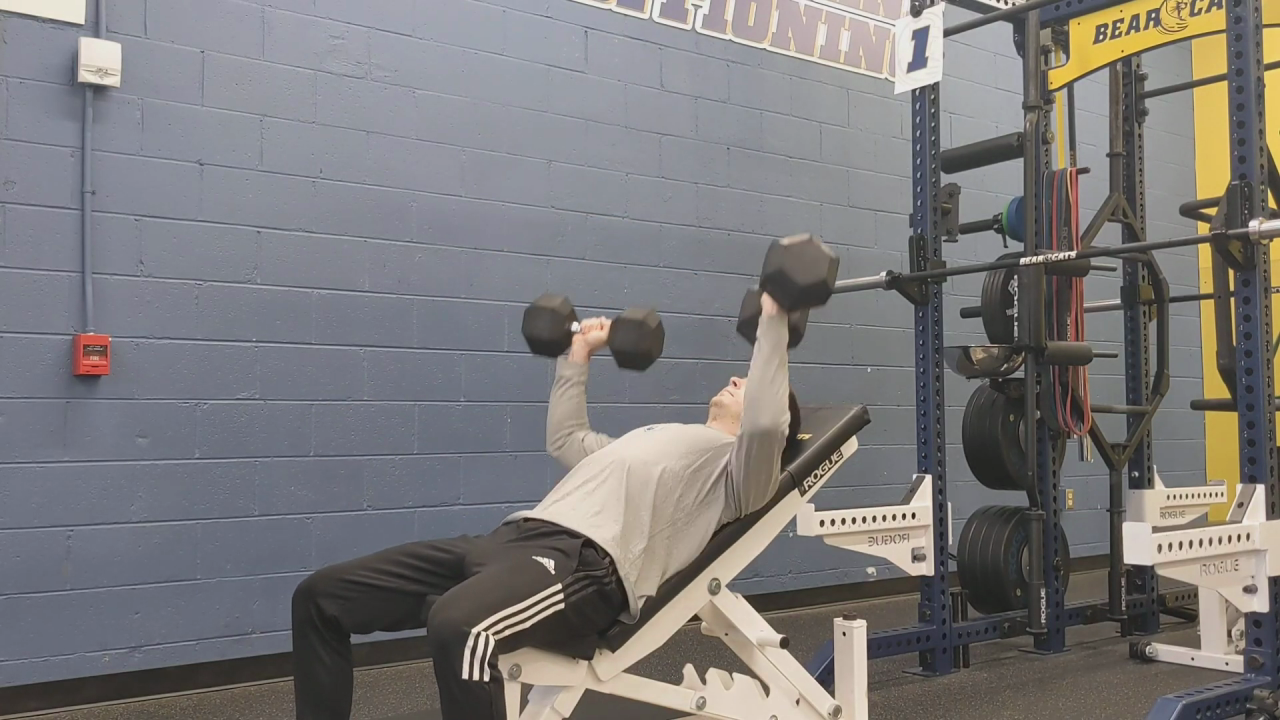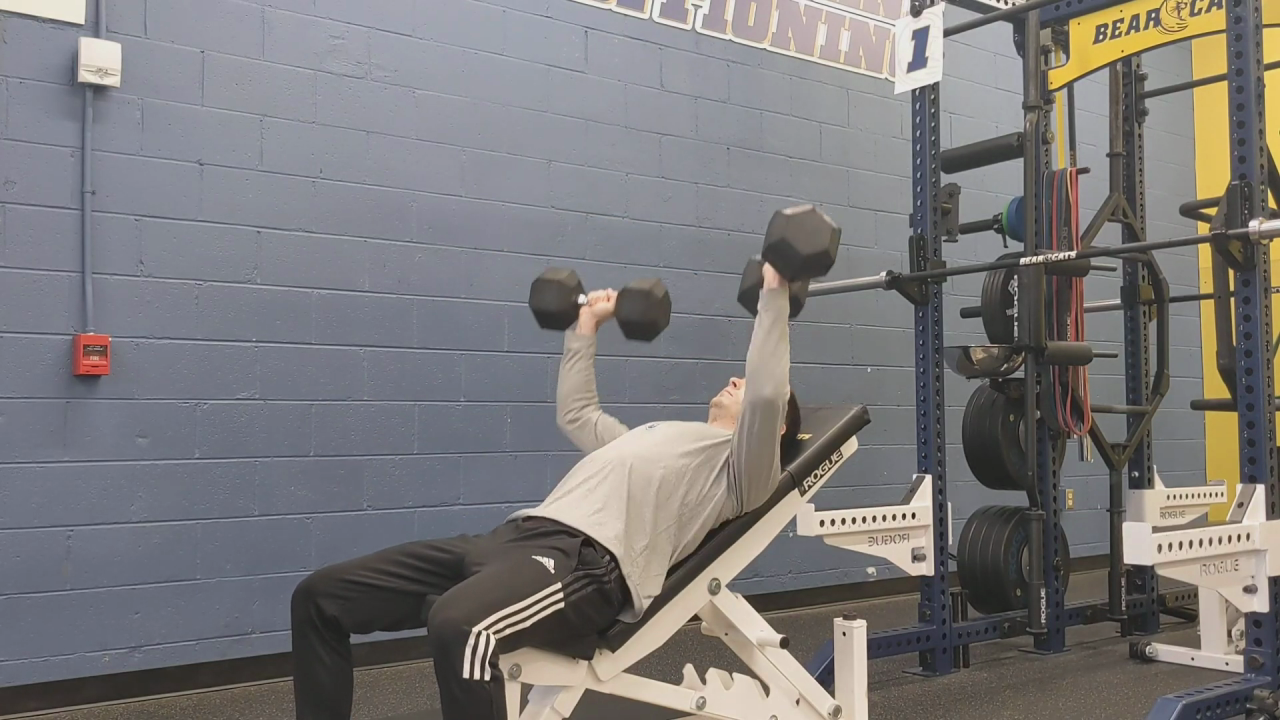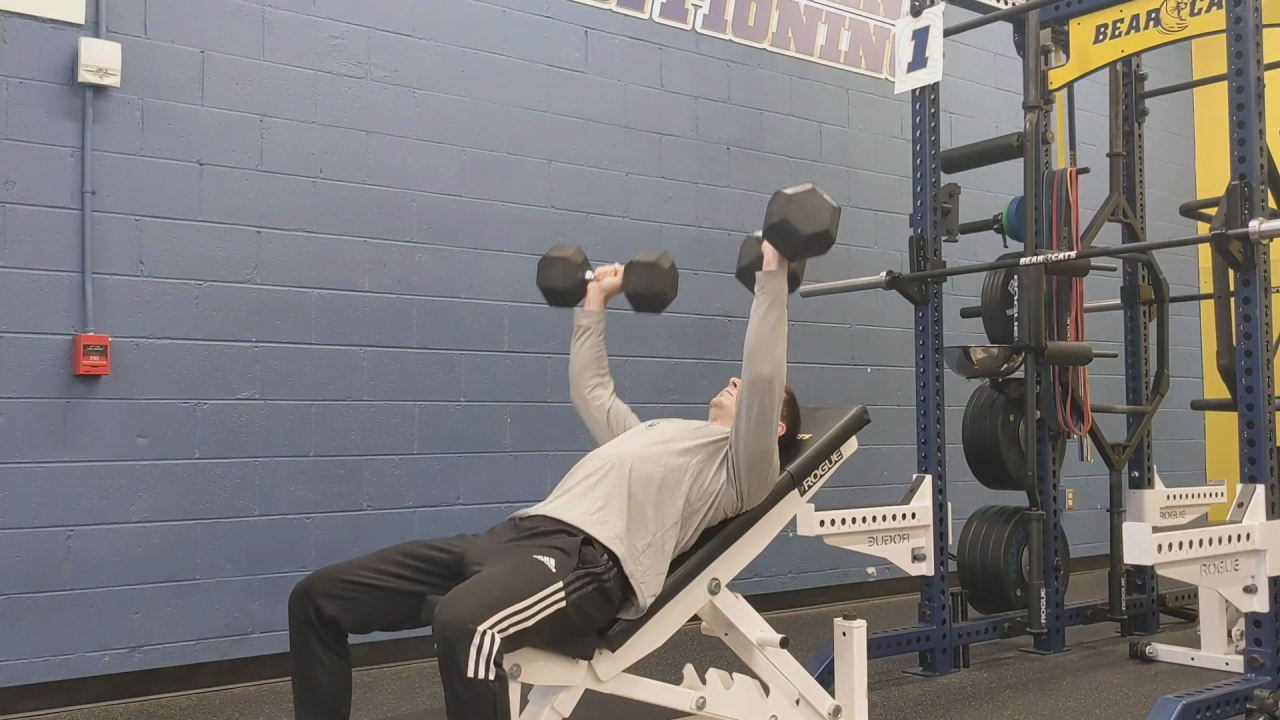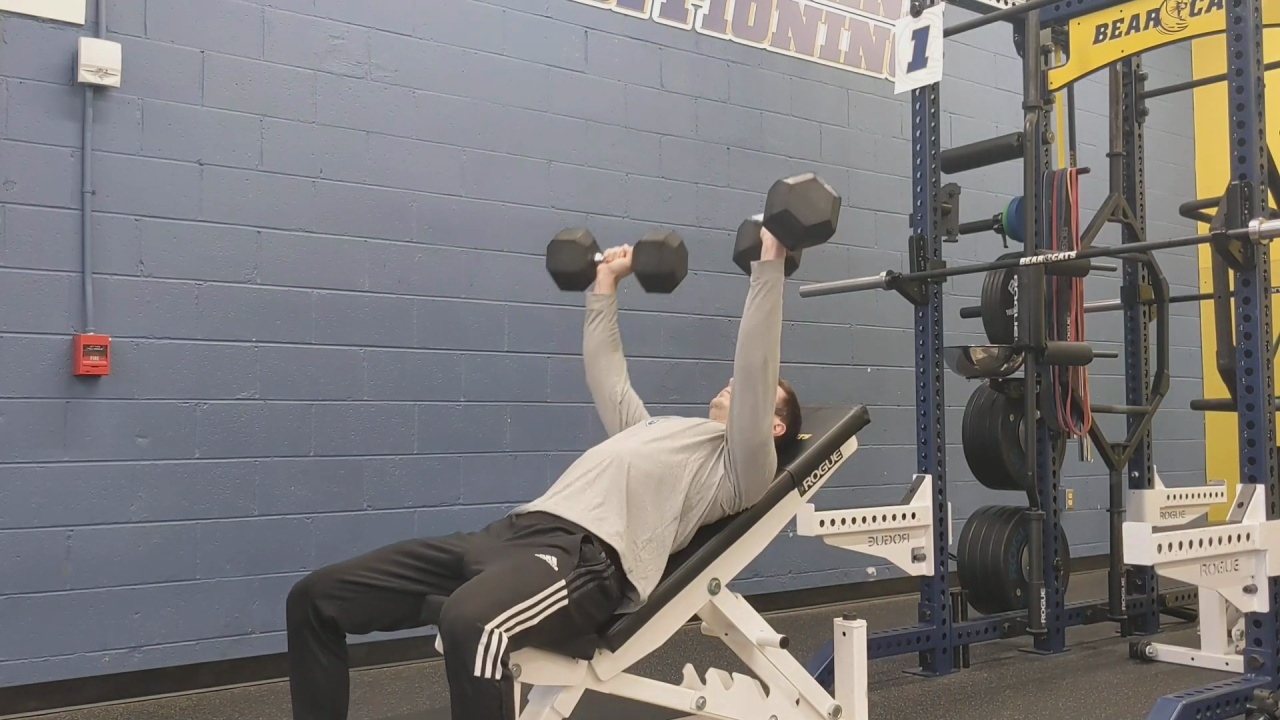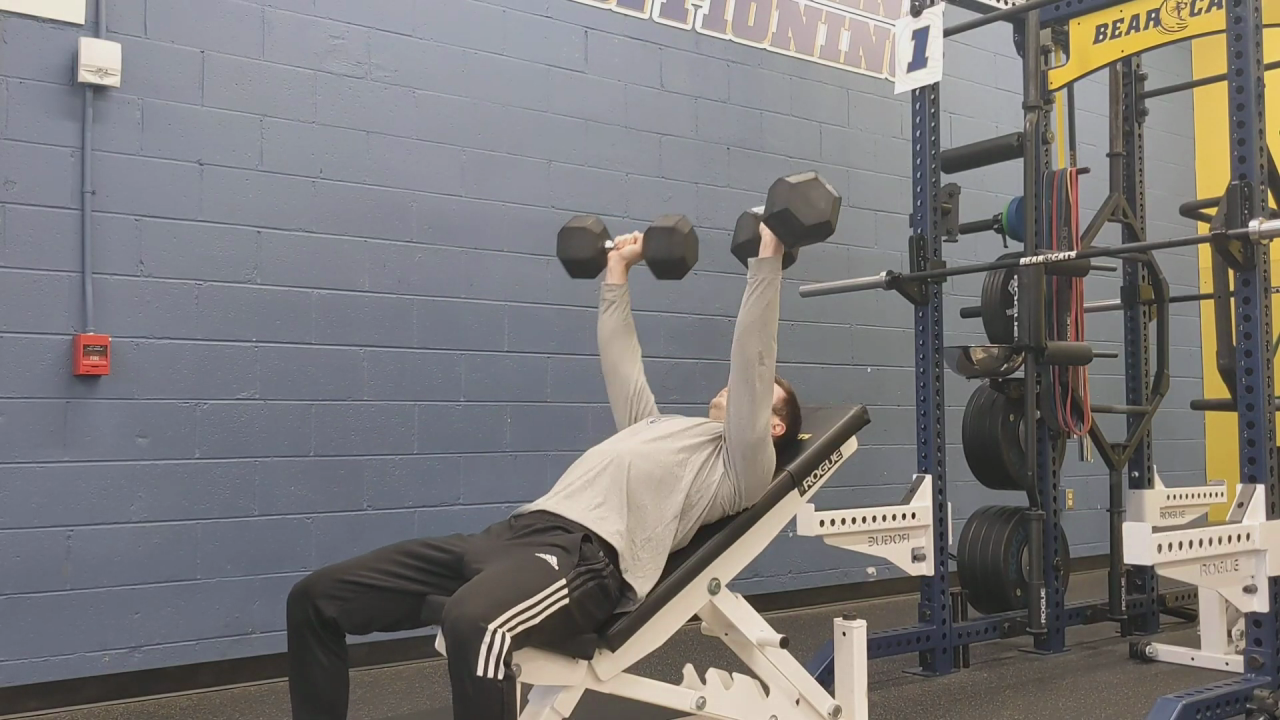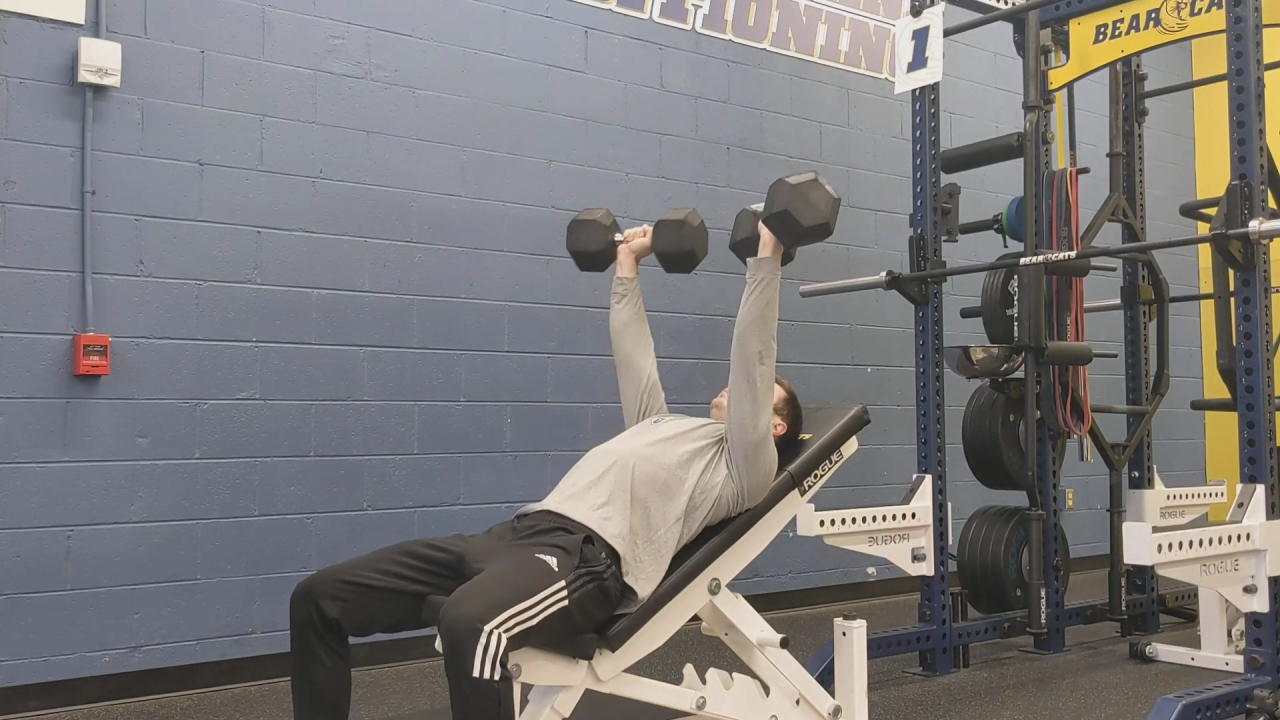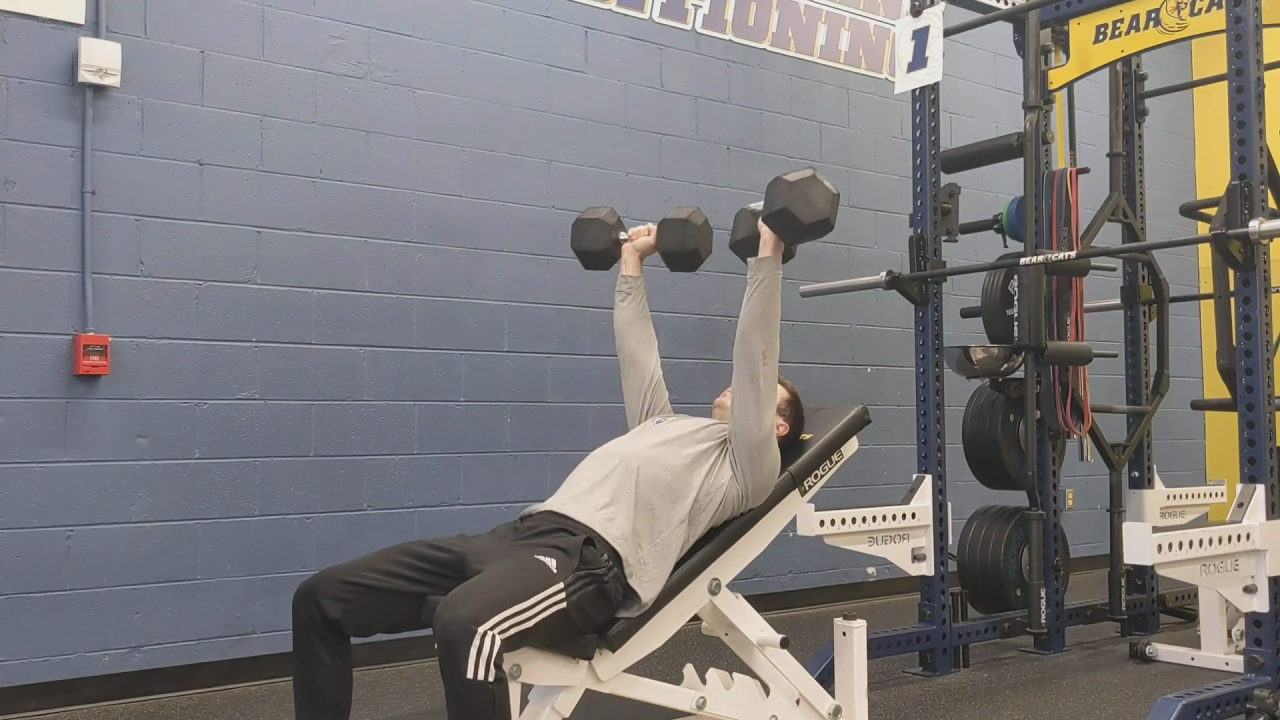
dt=0.1s
person 1, frame 1
left shoulder: (739, 462)
right shoulder: (660, 437)
left elbow: (767, 424)
right elbow: (566, 441)
left wrist: (772, 321)
right wrist: (578, 355)
left hip: (584, 563)
right hip: (513, 536)
left knee: (460, 629)
right knee: (320, 598)
person 1, frame 2
left shoulder: (740, 468)
right shoulder: (661, 435)
left elbow: (767, 395)
right elbow: (577, 414)
left wrist: (774, 295)
right wrist: (587, 325)
left hip: (586, 562)
right hip: (515, 536)
left knee: (460, 628)
right knee: (319, 596)
person 1, frame 3
left shoulder: (740, 467)
right shoulder: (658, 431)
left elbow: (765, 375)
right elbow: (590, 392)
left wrist: (772, 275)
right wrist: (594, 302)
left hip: (585, 561)
right hip: (513, 535)
left knee: (465, 628)
right knee: (317, 597)
person 1, frame 4
left shoulder: (739, 465)
right shoulder: (659, 428)
left elbow: (755, 367)
right elbow: (605, 372)
left wrist: (768, 261)
right wrist: (606, 282)
left hip: (585, 557)
right hip: (512, 533)
left knee: (471, 626)
right knee: (315, 598)
person 1, frame 5
left shoulder: (739, 465)
right shoulder: (659, 426)
left elbow: (753, 360)
right elbow: (621, 359)
left wrist: (766, 257)
right wrist: (617, 269)
left hip: (584, 556)
right hip: (513, 533)
left knee: (474, 626)
right knee: (315, 599)
person 1, frame 6
left shoulder: (742, 463)
right shoulder: (665, 428)
left elbow: (753, 358)
right elbow: (634, 356)
left wrist: (765, 256)
right wrist: (627, 262)
left hip: (586, 557)
right hip: (517, 534)
left knee: (470, 626)
right knee: (319, 598)
person 1, frame 7
left shoulder: (746, 465)
right shoulder: (669, 429)
left elbow: (755, 358)
right elbow: (638, 353)
left wrist: (766, 256)
right wrist: (632, 260)
left hip: (588, 559)
right hip: (520, 535)
left knee: (466, 627)
right knee: (321, 598)
